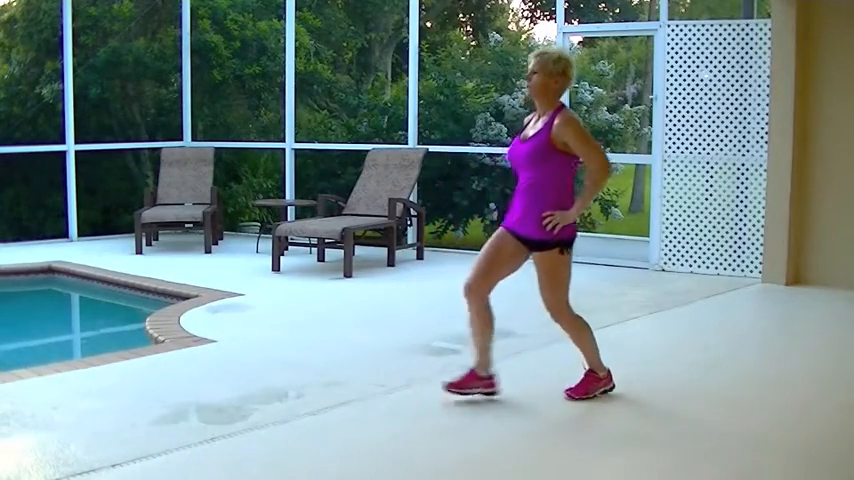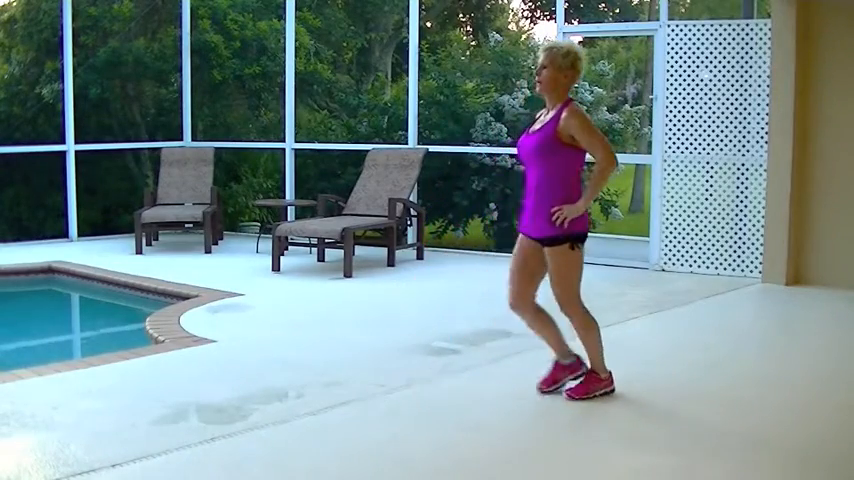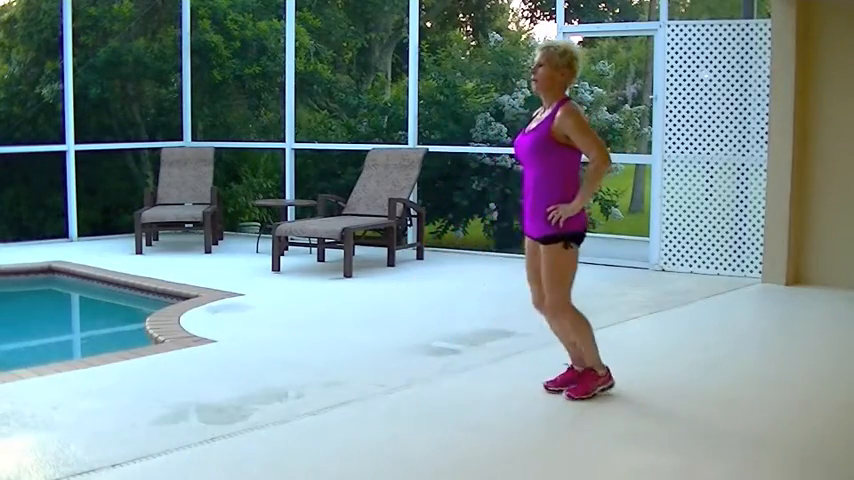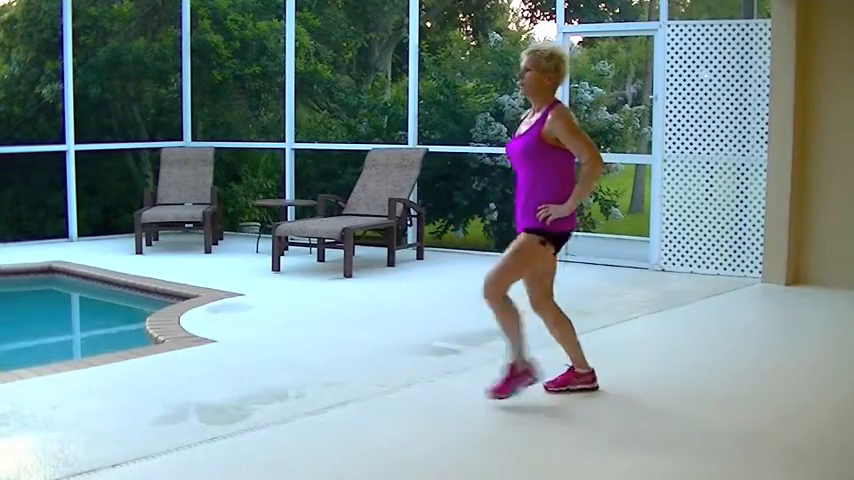
dt=0.2s
person 1, frame 1
left shoulder: (565, 122)
right shoulder: (532, 120)
left elbow: (601, 166)
left wrist: (574, 212)
left hip: (550, 231)
right hip: (516, 224)
left knee: (557, 309)
right knee: (474, 290)
left ankle: (600, 375)
right ankle: (483, 372)
person 1, frame 2
left shoulder: (571, 115)
right shoulder: (543, 115)
left elbow: (607, 160)
left wrist: (581, 205)
left hip: (561, 226)
right hip: (532, 223)
left knee: (568, 304)
right knee: (519, 301)
left ankle: (601, 376)
right ankle: (567, 360)
person 1, frame 3
left shoulder: (567, 114)
right shoulder: (541, 114)
left elbow: (601, 160)
left wrist: (576, 205)
left hip: (560, 225)
right hip: (536, 222)
left knee: (556, 305)
right knee: (543, 304)
left ankle: (599, 372)
right ankle: (581, 369)
person 1, frame 4
left shoulder: (555, 118)
right shoulder: (529, 117)
left elbow: (593, 162)
left wrist: (564, 207)
left hip: (547, 226)
right hip: (530, 222)
left knee: (493, 288)
right knee: (542, 303)
left ankle: (520, 365)
right ankle: (581, 371)
